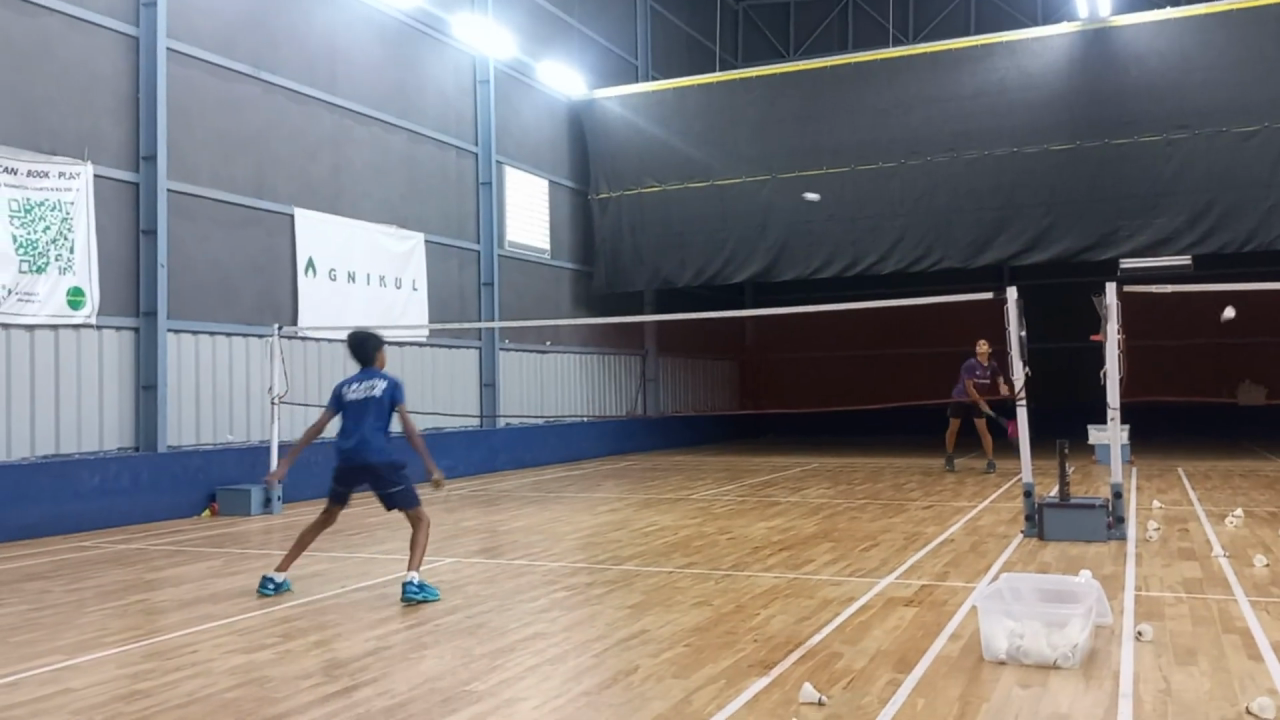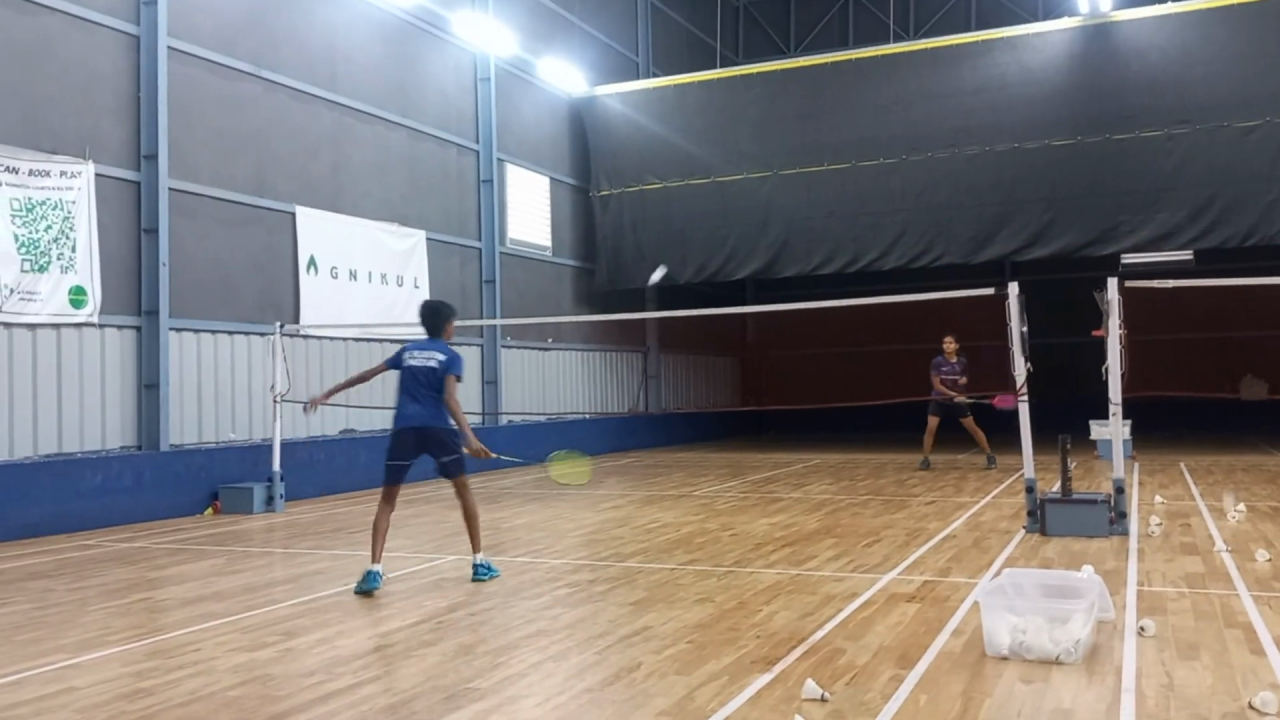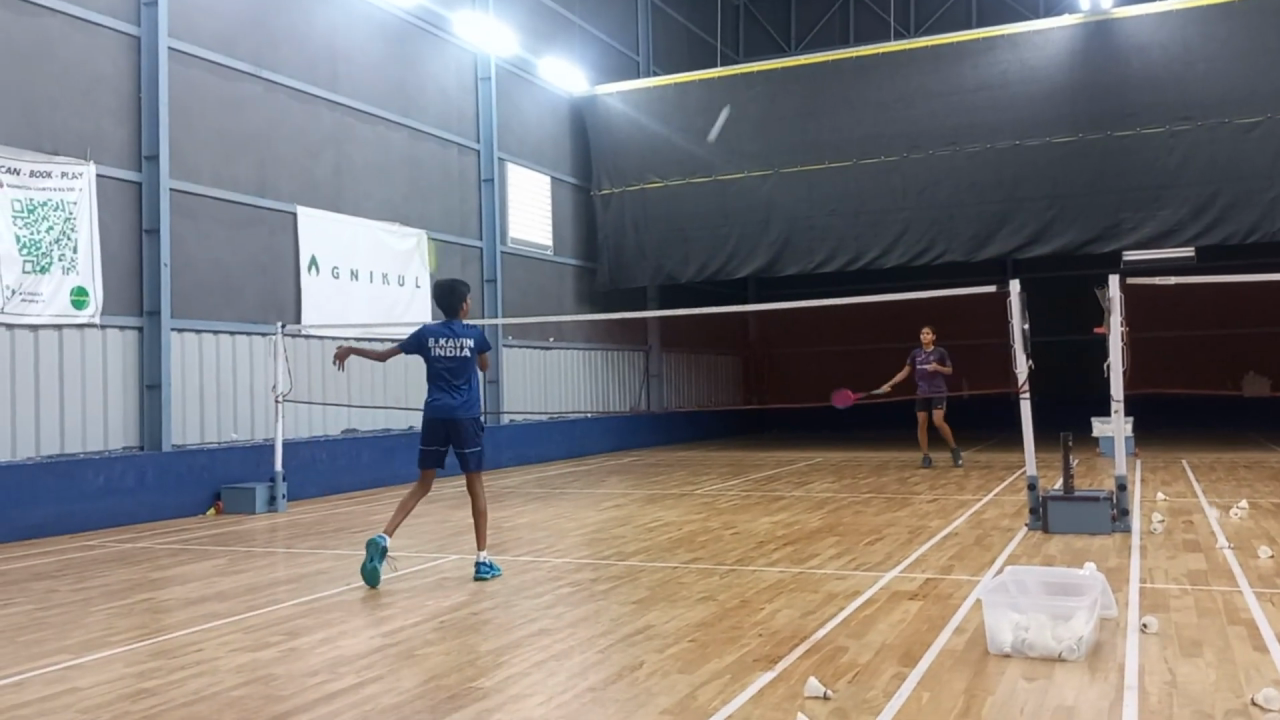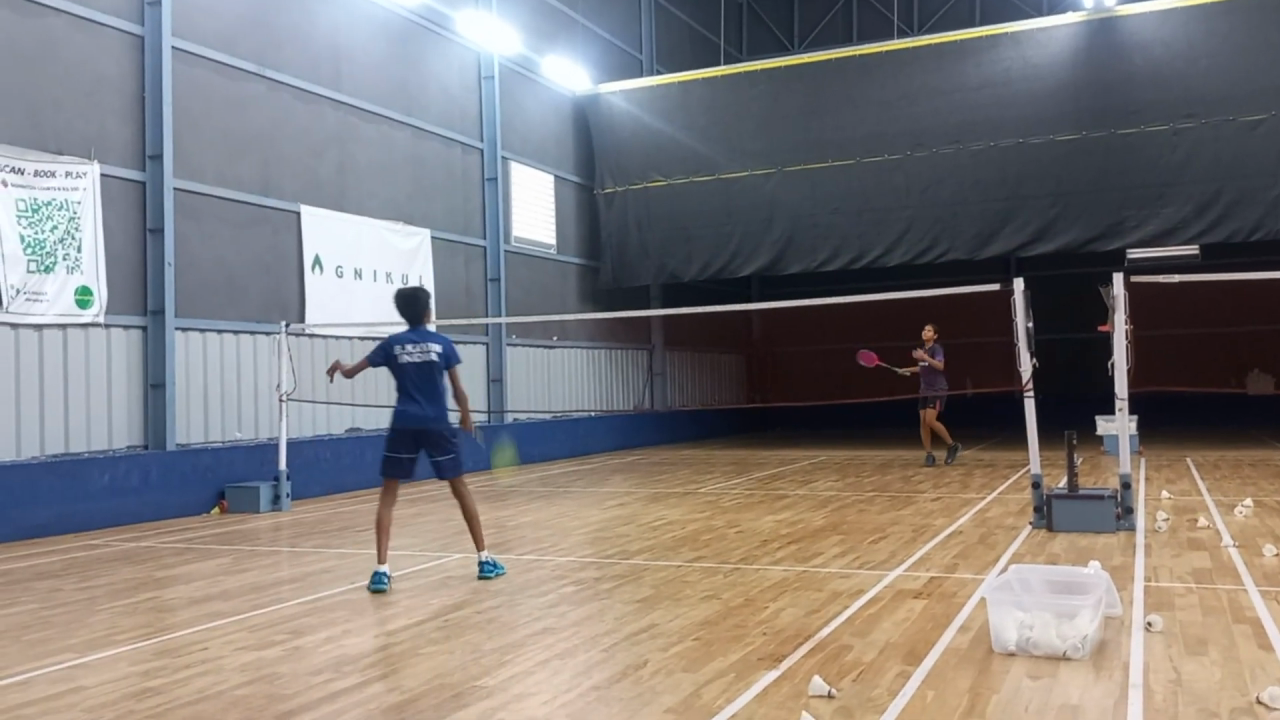
dt=0.4s
person 1, frame 1
left shoulder: (343, 388)
right shoulder: (390, 384)
left elbow: (318, 428)
right elbow: (408, 427)
left wrist: (285, 463)
right wrist: (431, 466)
left hip: (348, 461)
right hip: (381, 460)
left knee: (326, 518)
right knee: (420, 520)
left ankle: (275, 576)
right ankle: (412, 582)
person 1, frame 2
left shoulder: (407, 351)
right shoulder: (451, 356)
left elbow: (366, 375)
right elbow: (449, 398)
left wrist: (326, 395)
right wrist: (469, 436)
left hip: (405, 428)
right hip: (438, 426)
left knee: (387, 501)
right knee: (463, 490)
left ankle: (375, 570)
right ankle: (479, 562)
person 1, frame 3
left shoulder: (426, 334)
right shoulder: (475, 334)
left elbow: (383, 355)
left wrist: (349, 350)
left hip: (434, 416)
right hip: (465, 417)
left knee: (422, 485)
right knee: (475, 485)
left ankle: (383, 538)
right ankle: (482, 560)
person 1, frame 4
left shoulder: (392, 344)
right shoulder: (443, 344)
left elbow: (351, 372)
right elbow: (458, 391)
left wrist: (338, 366)
right wrist: (466, 417)
left hip: (403, 426)
right hip: (435, 425)
left knee: (388, 495)
right knee: (460, 490)
left ankle: (381, 570)
right ankle: (484, 559)
